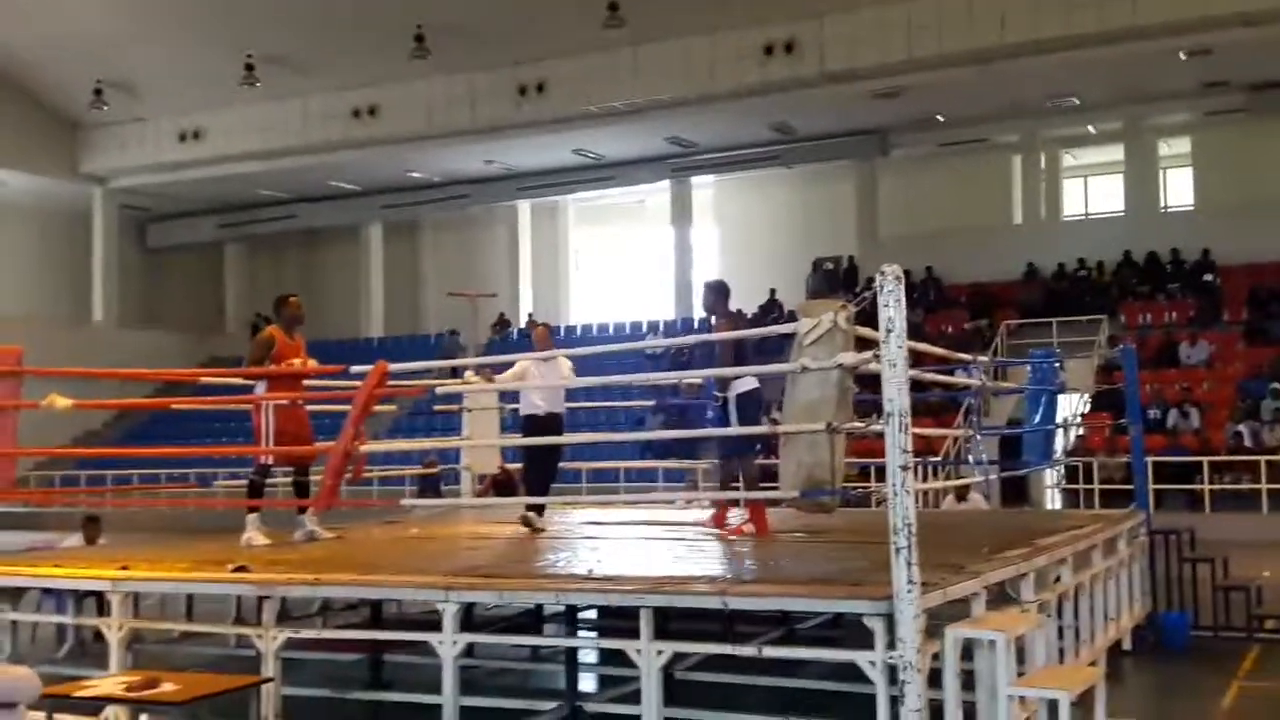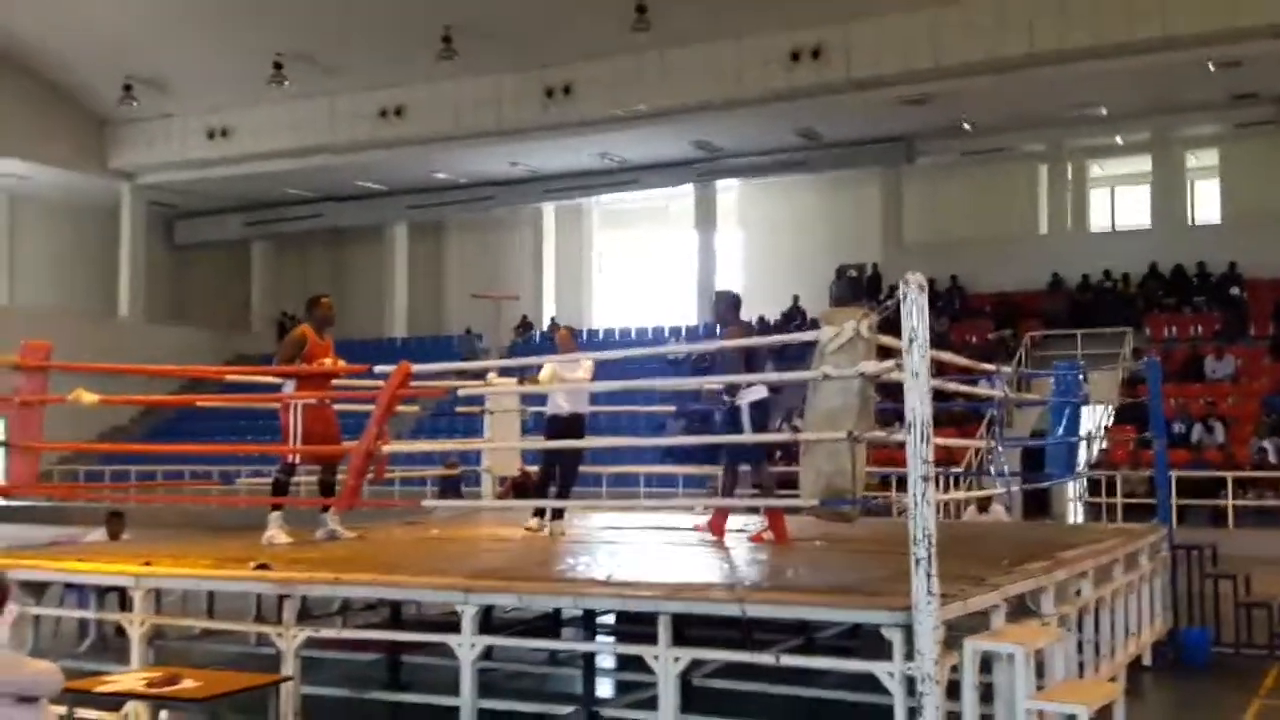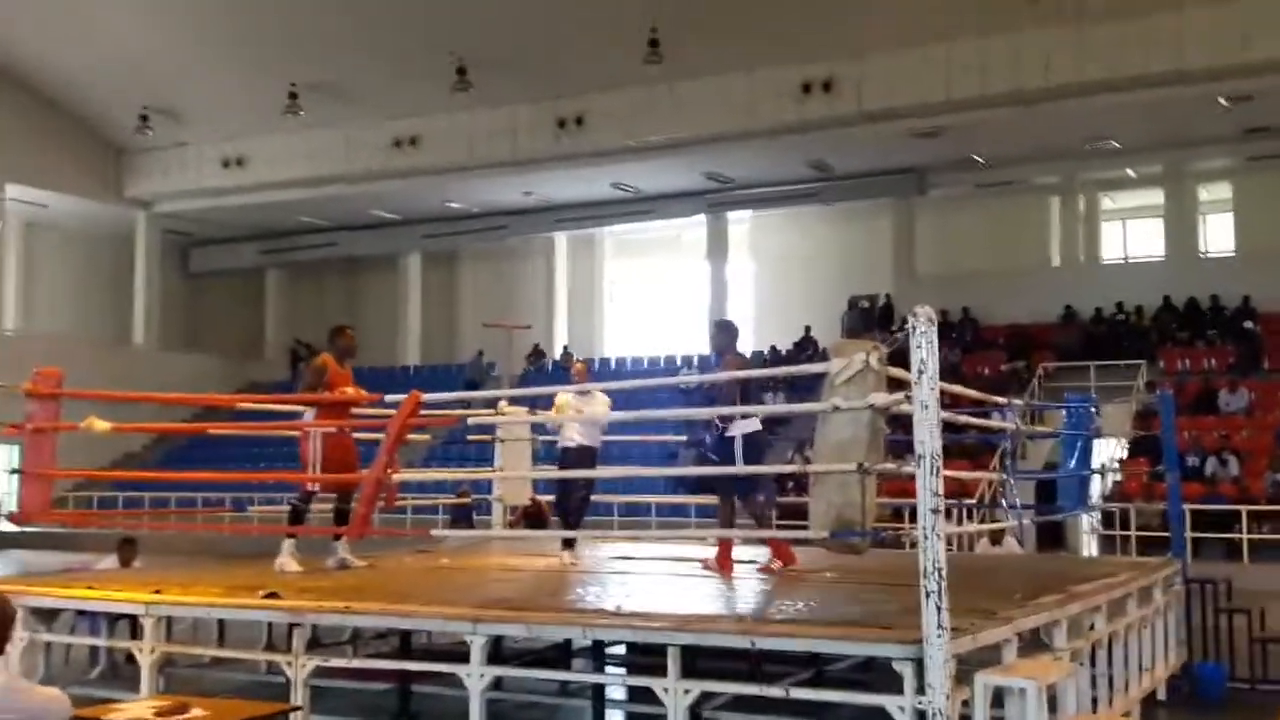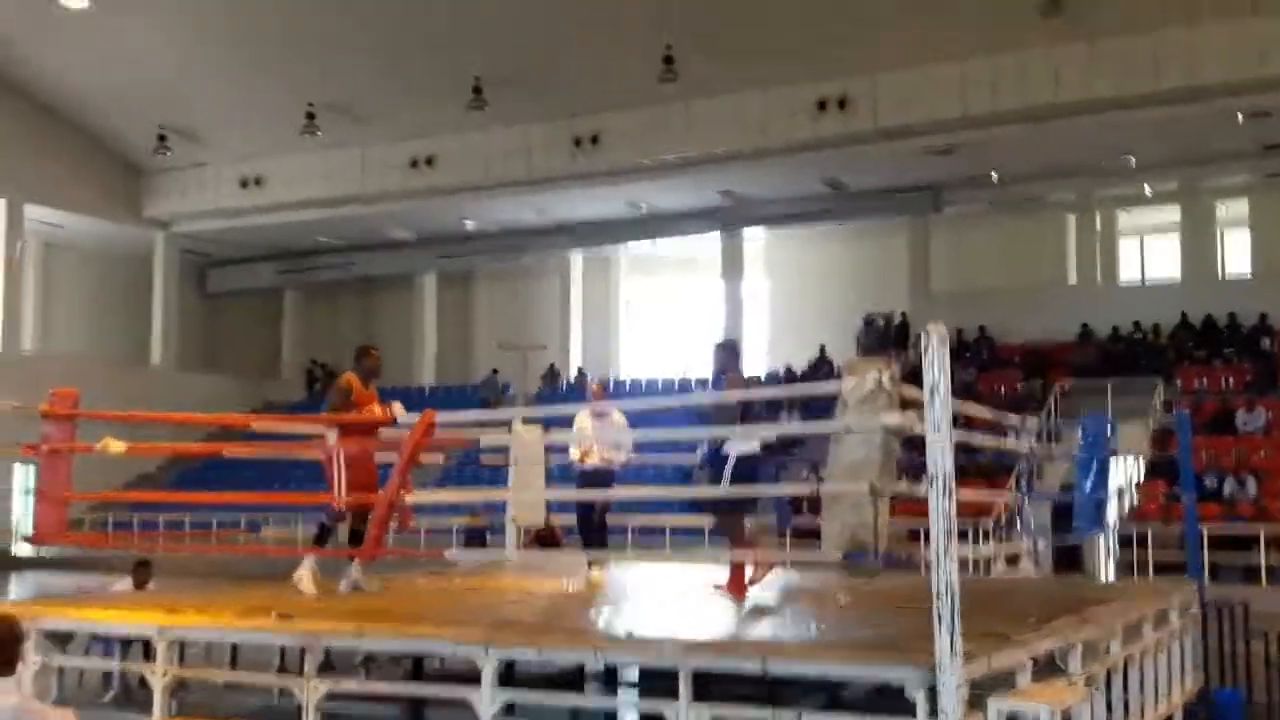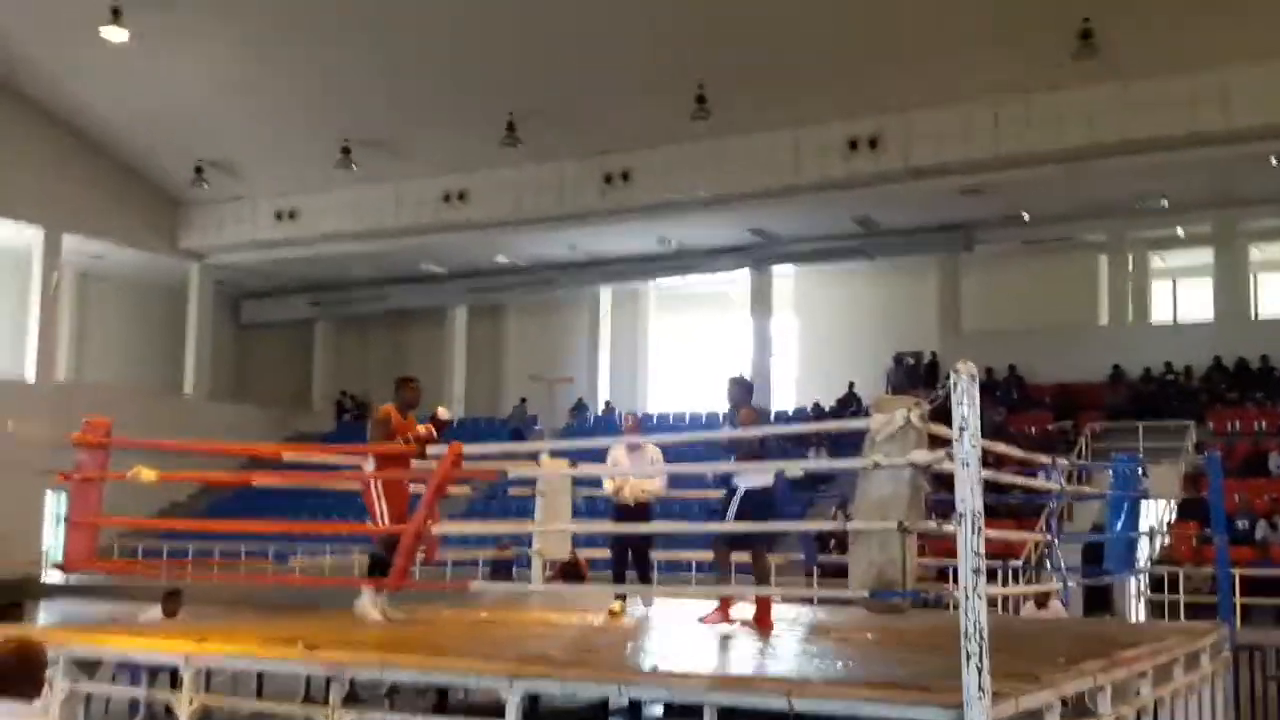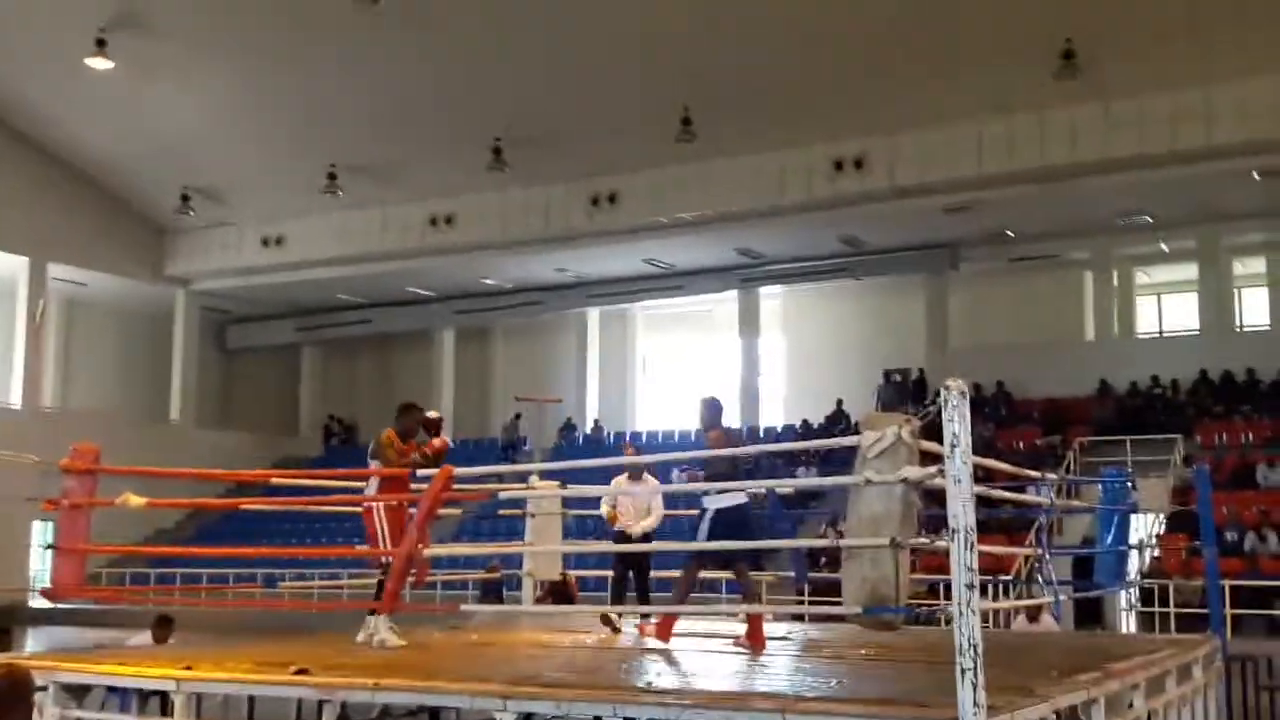
dt=0.2s
person 1, frame 1
left shoulder: (723, 324)
right shoulder: (734, 320)
left elbow: (726, 365)
left wrist: (718, 397)
left hip: (737, 393)
right hip: (745, 391)
left knee: (742, 456)
right knee: (727, 454)
left ankle: (758, 520)
right ankle: (719, 515)
person 1, frame 2
left shoulder: (733, 331)
right shoulder: (744, 329)
left elbow: (735, 369)
left wrist: (729, 401)
left hip: (746, 401)
right hip: (751, 398)
left knee: (757, 463)
right knee: (731, 461)
person 1, frame 3
left shoulder: (731, 362)
right shoulder: (735, 362)
left elbow: (731, 402)
left wrist: (717, 428)
right wrist: (719, 428)
left hip: (740, 434)
right hip: (739, 434)
left knee: (749, 498)
right knee: (726, 494)
left ankle: (782, 552)
right ankle: (723, 558)
person 1, frame 4
left shoulder: (731, 380)
right shoulder: (733, 381)
left elbow: (731, 418)
left wrist: (714, 444)
left hip: (736, 453)
right hip: (743, 452)
left knee: (723, 514)
right knee: (734, 514)
left ankle: (759, 555)
right ankle: (736, 581)
person 1, frame 5
left shoulder: (745, 415)
right shoulder: (752, 415)
left elbow: (751, 450)
left hip: (749, 487)
right hip: (762, 486)
left knee: (722, 545)
right knee: (758, 550)
left ankle: (723, 608)
right ankle: (762, 617)
person 1, frame 6
left shoulder: (714, 436)
right shoulder: (727, 435)
left elbow: (721, 471)
left wrist: (697, 477)
right wrist: (700, 475)
left hip: (720, 507)
right hip: (736, 505)
left knee: (691, 566)
right knee: (739, 568)
left ankle: (663, 628)
right ankle: (755, 635)
person 2, frame 1
left shoulder: (299, 340)
right shoulder: (268, 337)
right elbow: (248, 370)
left wrist: (309, 368)
right wrist: (280, 368)
left hip: (295, 404)
right hip: (271, 404)
left knee: (303, 461)
right knee: (265, 462)
left ankle: (307, 523)
right ankle: (252, 526)
person 2, frame 2
left shoulder: (328, 340)
right shoulder: (299, 335)
right elbow: (279, 367)
left wrist: (337, 369)
right wrist: (312, 368)
left hip: (322, 404)
right hip: (299, 403)
left knee: (331, 459)
right knee: (291, 460)
left ankle: (329, 522)
right ankle: (274, 524)
person 2, frame 3
left shoulder: (347, 369)
right shoulder: (321, 364)
right elbow: (302, 395)
left wrist: (357, 399)
right wrist: (336, 396)
left hip: (341, 432)
right hip: (319, 431)
left knee: (347, 488)
right knee: (310, 489)
left ankle: (340, 551)
right ankle: (287, 552)
person 2, frame 4
left shoulder: (372, 389)
right shoulder: (345, 384)
right elbow: (329, 415)
left wrist: (386, 416)
right wrist: (362, 416)
left hip: (364, 452)
right hip: (343, 451)
left knee: (363, 511)
right knee: (339, 509)
left ankle: (353, 573)
right ankle: (307, 568)
person 2, frame 5
left shoulder: (410, 419)
right shoulder: (384, 414)
left elbow: (421, 450)
right elbow: (376, 447)
left wrist: (436, 428)
right wrist: (407, 439)
left hip: (398, 482)
right hip: (378, 481)
left knee: (396, 540)
right knee: (388, 536)
left ankle: (377, 602)
right ankle: (368, 595)
person 2, frame 6
left shoulder: (411, 443)
right shoulder: (385, 439)
left elbow: (429, 464)
right elbow: (392, 468)
left wrist: (435, 447)
right wrist: (424, 454)
left hip: (398, 506)
right hip: (379, 506)
right knee: (390, 562)
left ankle: (370, 625)
right ankle: (382, 628)
person 3, frame 1
left shoulder: (563, 363)
right shoulder: (525, 363)
left elbow: (571, 380)
right elbow: (507, 378)
left wrist: (568, 379)
right wrist: (492, 379)
left hip: (554, 420)
right hip: (532, 419)
left knee: (549, 469)
right knee: (531, 466)
left ankle: (536, 513)
right ankle: (531, 512)
person 3, frame 2
left shoulder: (586, 364)
right shoulder: (551, 363)
left elbow: (581, 380)
right elbow: (542, 380)
left wrist: (561, 377)
right wrist: (537, 381)
left hip: (575, 420)
right hip: (555, 418)
left knee: (568, 471)
right knee: (547, 467)
left ankle: (557, 517)
right ankle: (538, 516)
person 3, frame 3
left shoulder: (601, 399)
right shoulder: (563, 397)
left elbow: (603, 421)
left wrist: (582, 411)
right wrist: (555, 415)
left hip: (587, 452)
right hip: (567, 451)
left knee: (580, 499)
right knee: (562, 500)
left ankle: (569, 545)
right ankle: (568, 543)
person 3, frame 4
left shoulder: (618, 420)
right shoulder: (581, 418)
left elbow: (626, 452)
right elbow: (573, 447)
left wrist: (607, 457)
right wrist: (578, 457)
left hip: (605, 473)
right hip: (584, 473)
left knee: (598, 516)
right knee: (584, 518)
right ankle: (594, 560)
person 3, frame 5
left shoulder: (653, 453)
right shoulder: (615, 452)
left elbow: (661, 484)
right elbow: (607, 480)
left wrist: (641, 486)
right wrist: (613, 489)
left hip: (642, 507)
right hip: (621, 507)
left knee: (640, 552)
right knee: (618, 551)
right ankle: (619, 598)
person 3, frame 6
left shoulder: (652, 484)
right shoulder: (617, 482)
left elbow: (657, 514)
right elbow: (605, 503)
left wrist: (640, 528)
right wrist: (608, 513)
left hip: (642, 535)
right hip: (621, 534)
left knee: (642, 578)
right knee: (619, 574)
left ankle: (645, 618)
right ankle: (614, 615)
